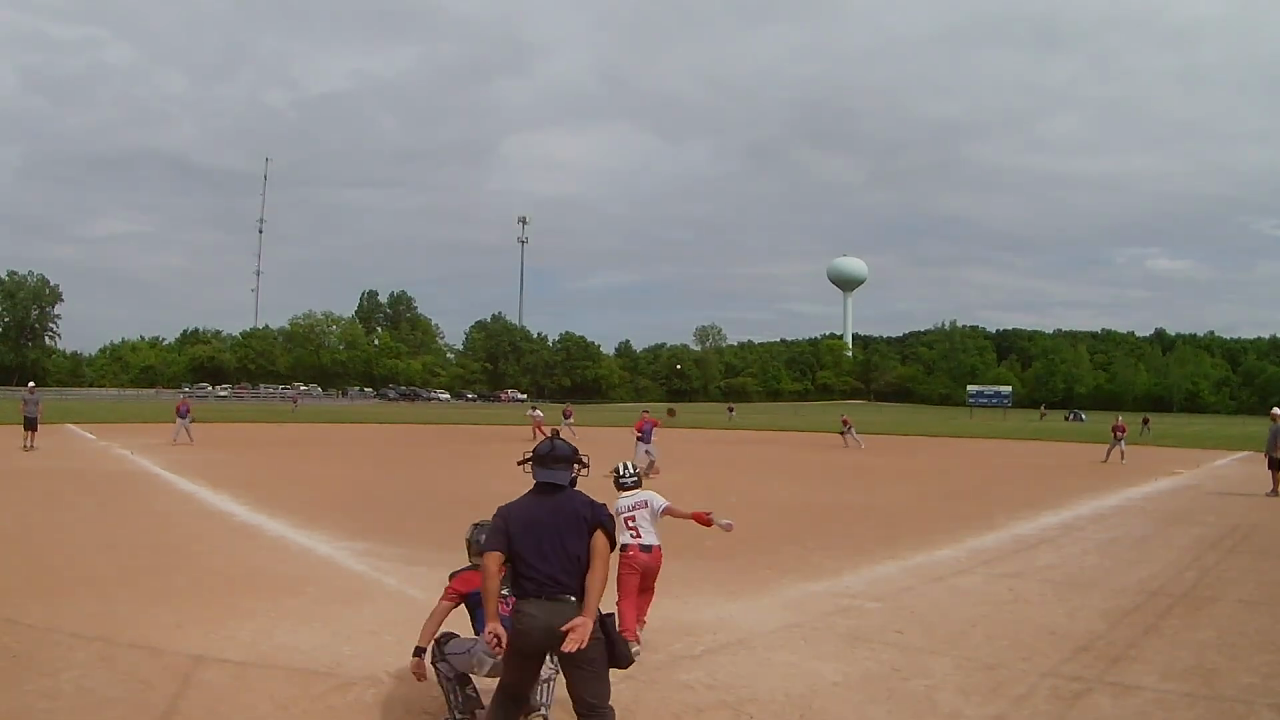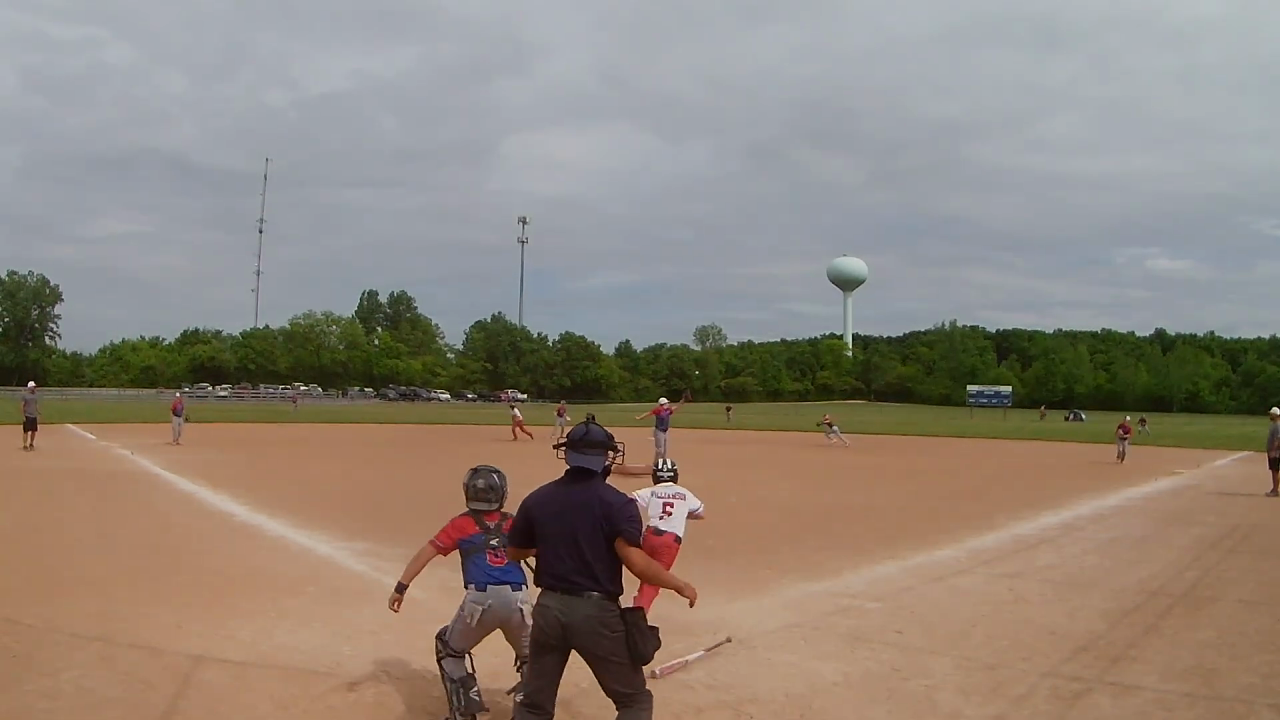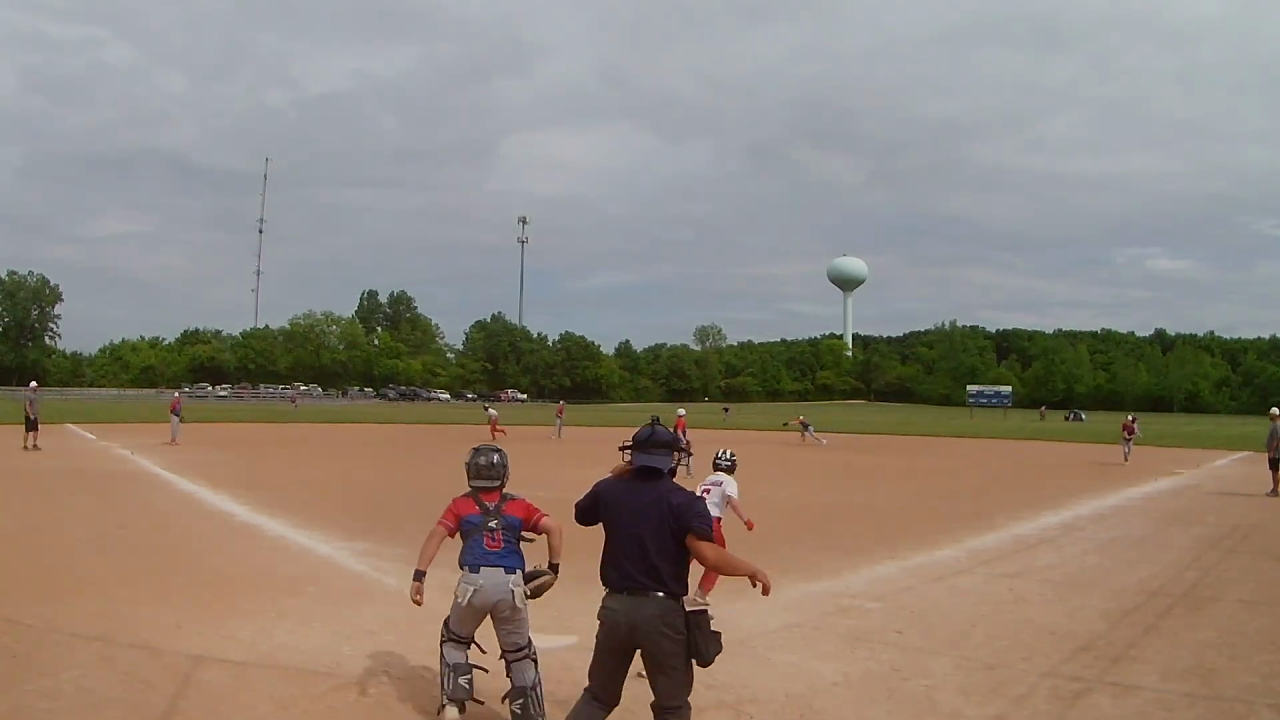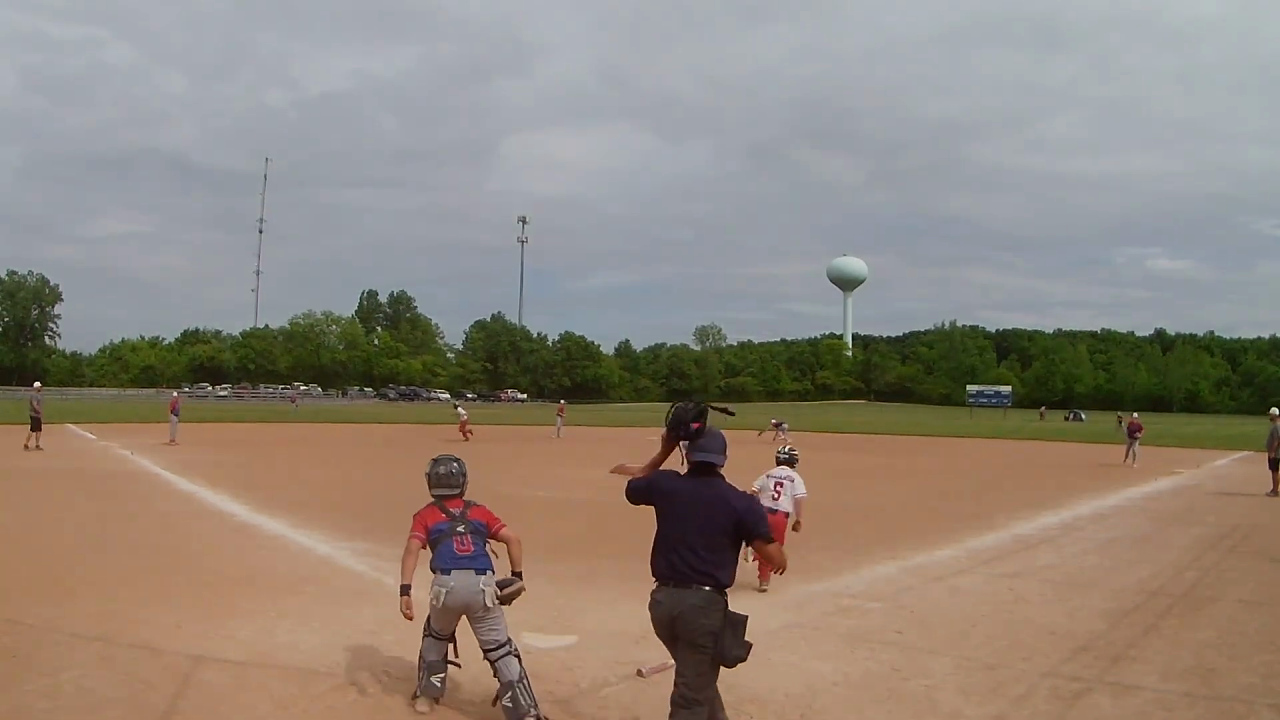
dt=0.3s
person 1, frame 1
left shoulder: (510, 512)
right shoulder: (591, 509)
left elbow: (491, 565)
right elbow: (600, 559)
left wrist: (492, 620)
right wrist: (589, 617)
left hip: (527, 615)
right hip: (575, 613)
left knee: (510, 697)
person 1, frame 2
left shoulder: (538, 499)
right shoulder: (616, 503)
left elbow: (515, 552)
right elbow: (634, 561)
right wrist: (680, 585)
left hip: (549, 608)
right hip: (598, 611)
person 1, frame 3
left shoulder: (609, 492)
right shoulder: (683, 501)
left elbow: (581, 514)
right elbow: (706, 554)
right wrist: (754, 572)
left hip: (615, 608)
right hip: (662, 612)
person 1, frame 4
left shoulder: (665, 485)
right shoulder: (740, 502)
left elbow: (631, 486)
right elbow: (772, 554)
left wrist: (663, 454)
right wrist: (781, 561)
left hip: (663, 600)
right hip: (705, 605)
left knee: (696, 679)
person 2, frame 1
left shoulder: (464, 578)
left elbow: (439, 612)
left wrist: (419, 653)
left hip: (489, 654)
left knee: (444, 646)
right knee: (547, 660)
person 2, frame 2
left shoulder: (460, 524)
left elbow: (426, 553)
left wrist: (400, 588)
left hip: (480, 600)
right hip: (517, 600)
left knee: (449, 648)
person 2, frame 3
left shoulder: (460, 504)
right shoulder: (518, 505)
left elbow: (435, 536)
right elbow: (554, 528)
left wrist: (419, 577)
right wrist: (553, 568)
left hip: (473, 583)
right hip: (511, 585)
left knee: (454, 638)
right knee: (519, 654)
person 2, frame 4
left shoulder: (426, 514)
right shoulder: (479, 511)
left elbow: (412, 549)
right elbow: (512, 539)
left wrist: (405, 592)
right wrist: (517, 577)
left hip: (447, 586)
right hip: (482, 585)
left knee: (437, 635)
right knee: (502, 652)
left ankle: (426, 696)
person 3, frame 1
left shoulder: (617, 506)
right shoulder: (648, 497)
right elbow: (667, 509)
right wrist: (694, 515)
left hip: (630, 556)
right hip: (653, 556)
left knee: (626, 600)
right knee: (646, 589)
left ankle: (630, 640)
right ankle: (637, 626)
person 3, frame 2
left shoulder: (648, 492)
right shoulder: (684, 493)
right elbow: (701, 514)
right wrist: (685, 514)
left hip: (650, 537)
right hip: (670, 542)
right knee: (654, 582)
left ankle: (639, 605)
person 3, frame 3
left shoulder: (708, 480)
right shoulder: (730, 483)
right elbow: (732, 500)
right wrist: (746, 520)
right hip: (710, 522)
right ankle: (701, 594)
person 3, frame 4
left shoulder: (768, 474)
right shoulder: (795, 478)
left elbow: (752, 493)
right elbow: (799, 501)
right wrist: (798, 520)
right hip: (780, 517)
